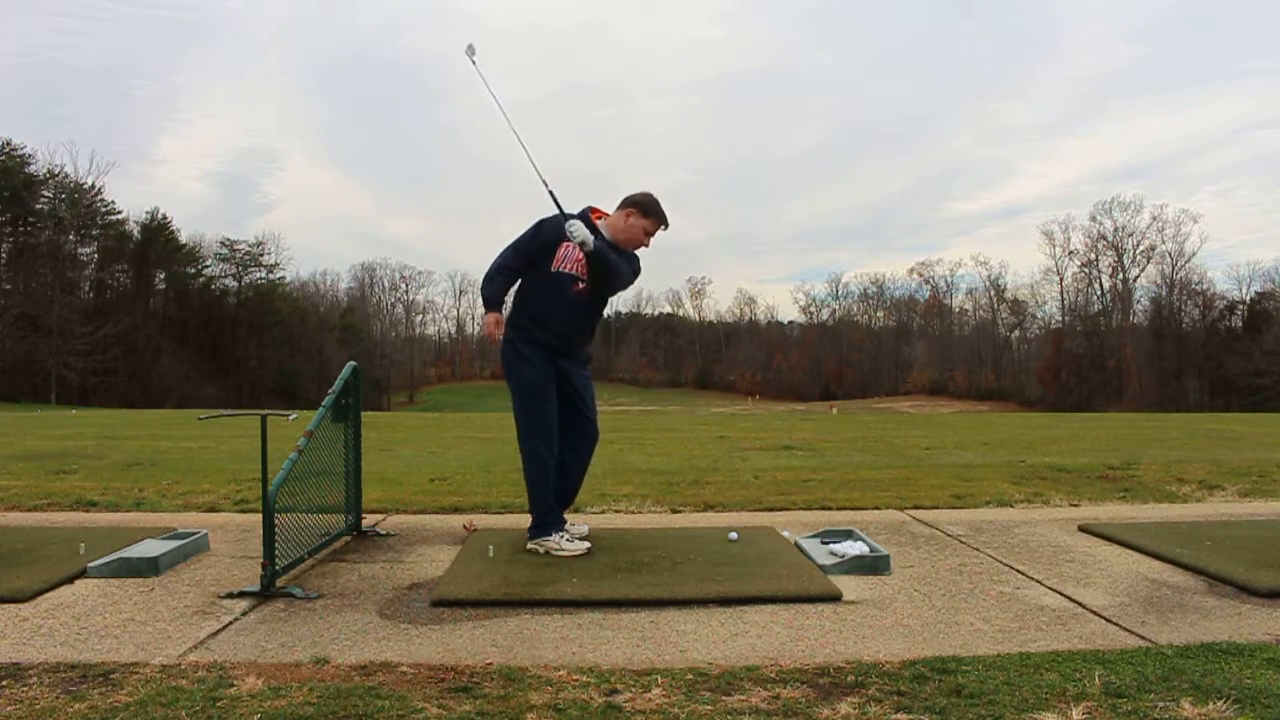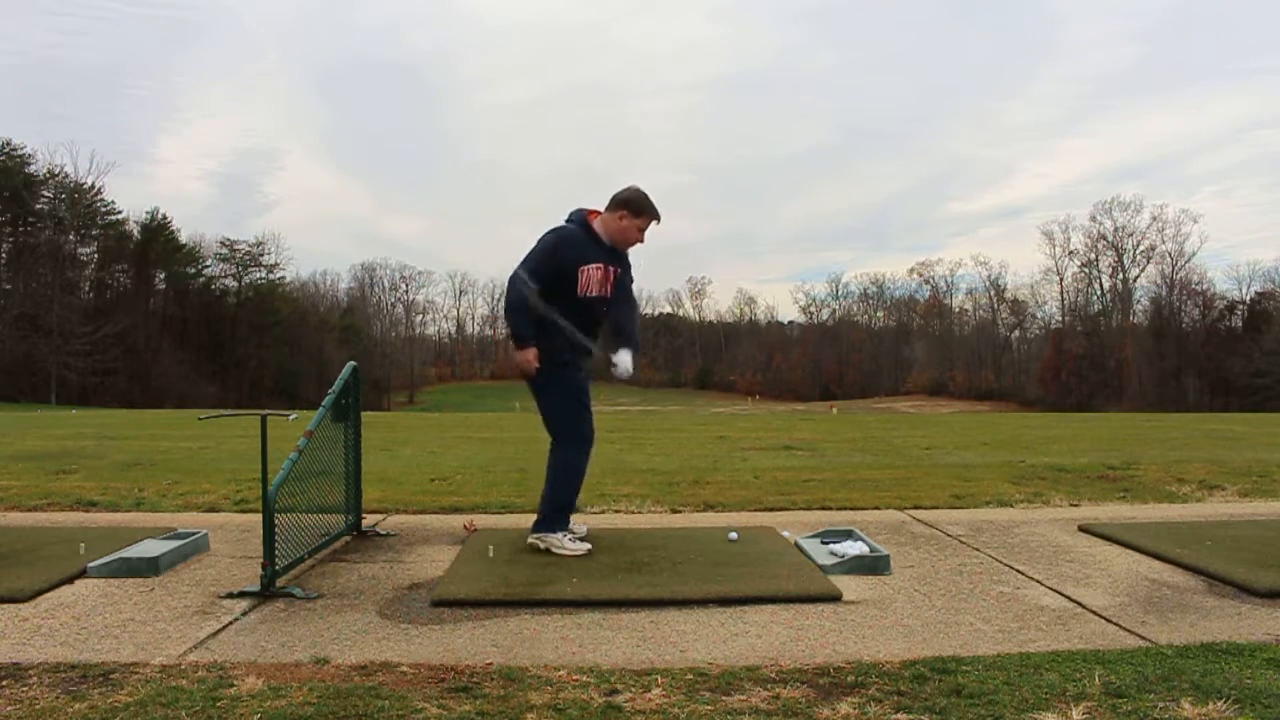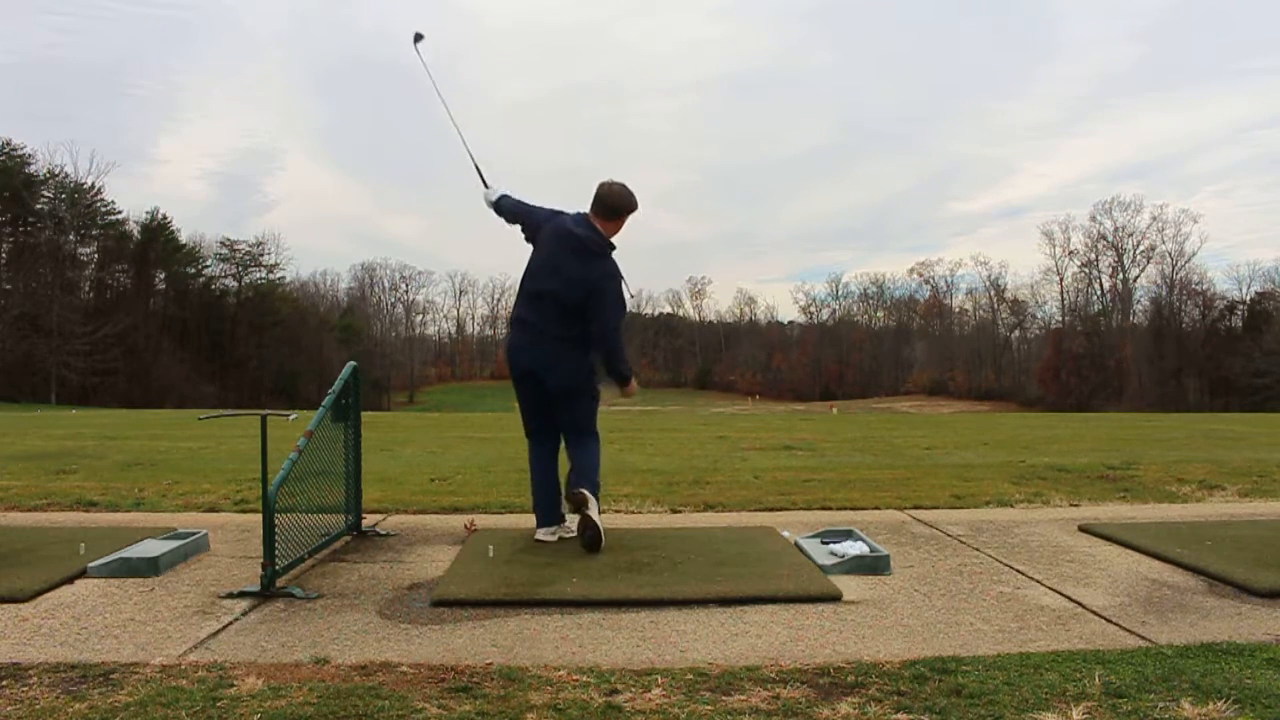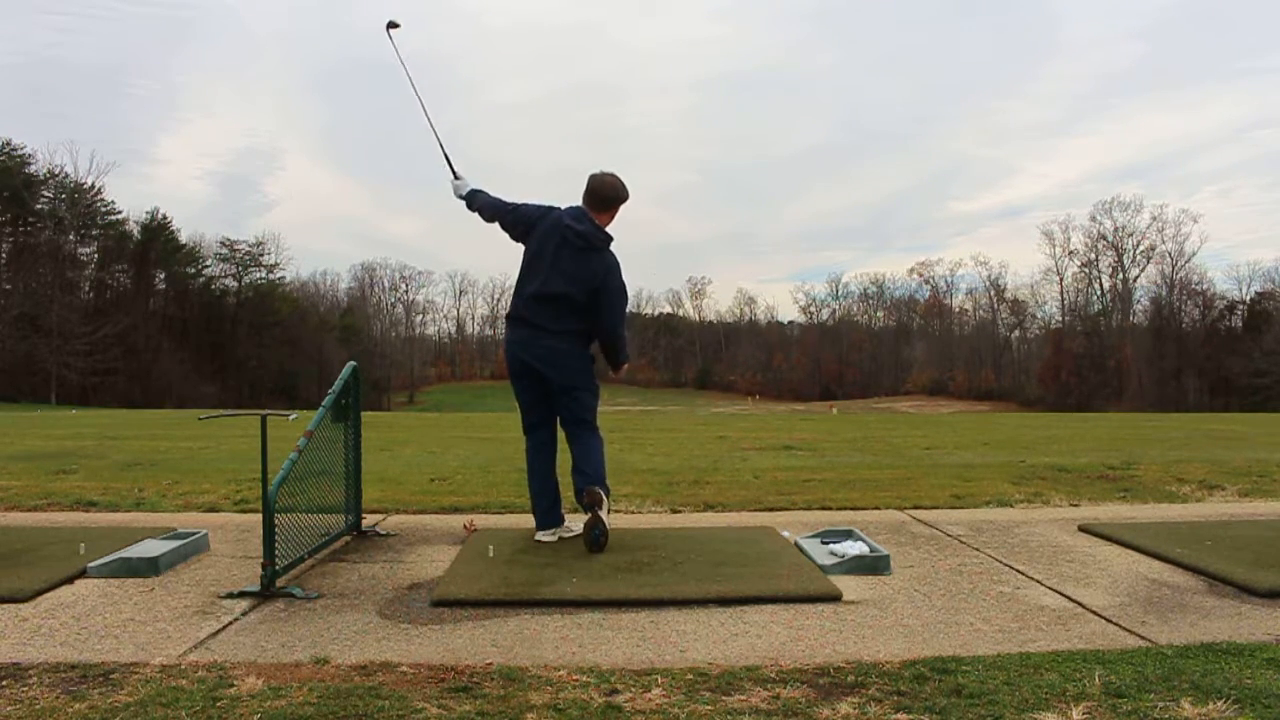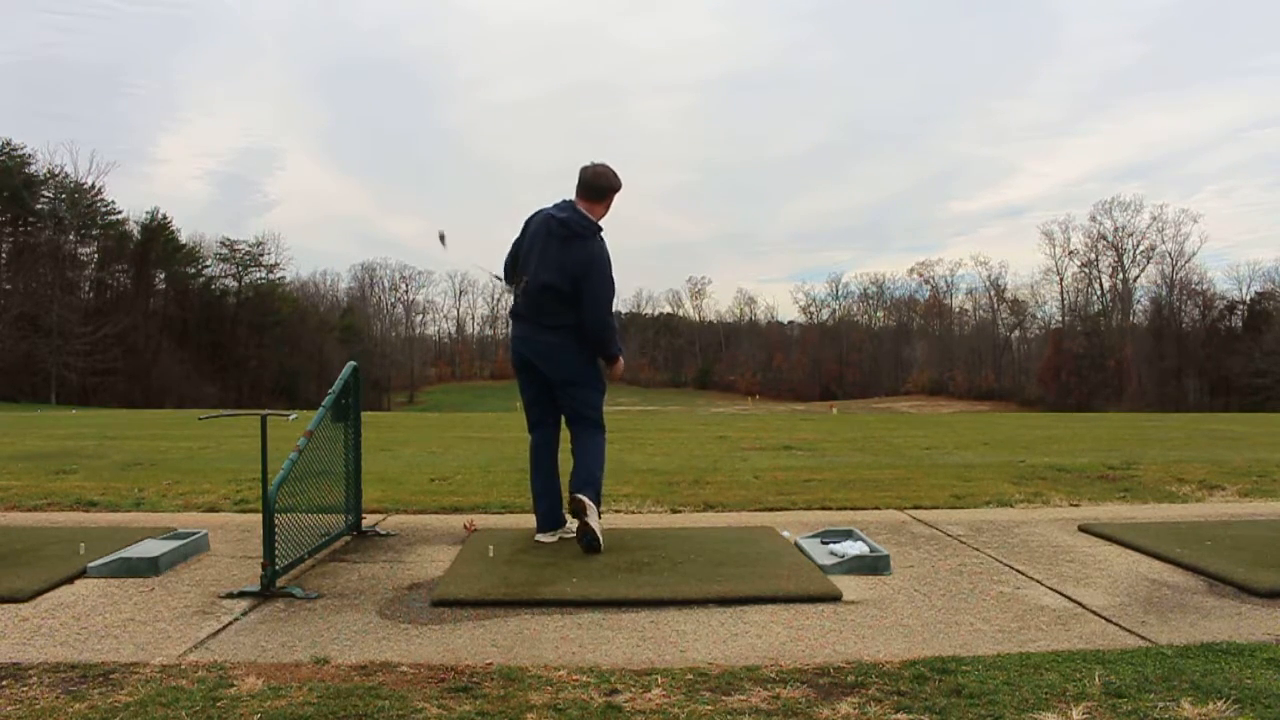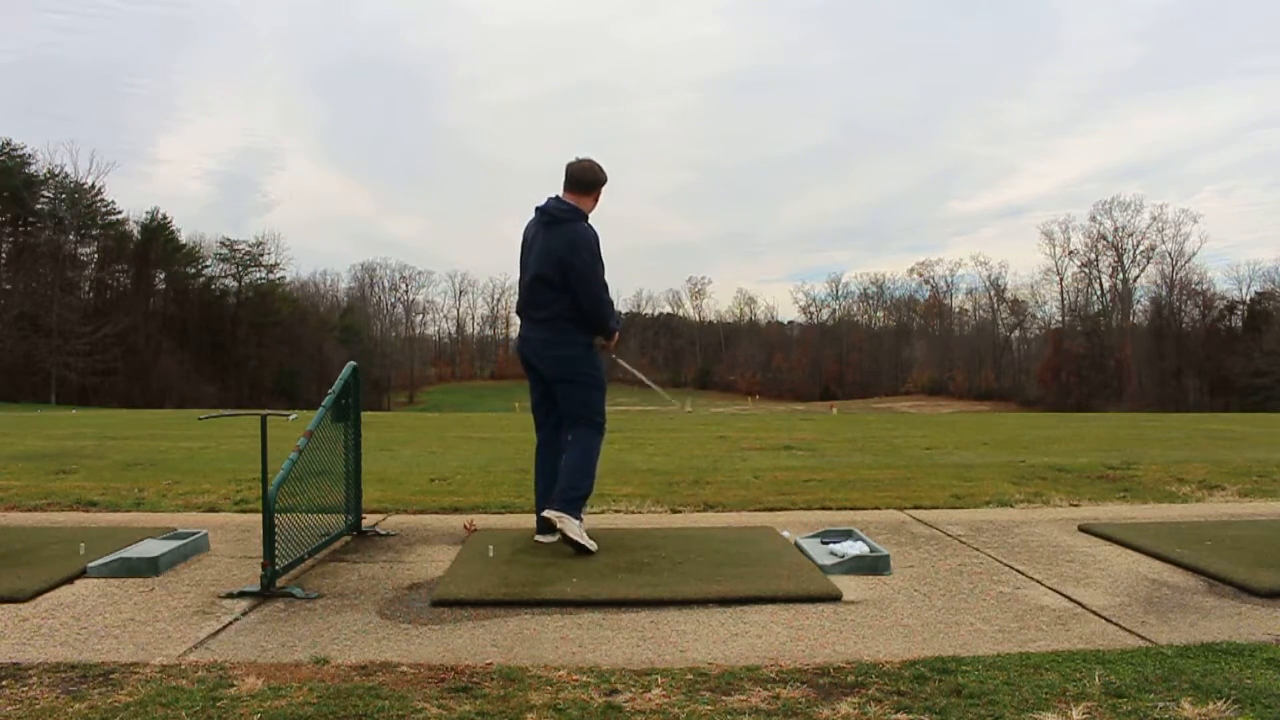
dt=0.5s
person 1, frame 1
left shoulder: (625, 261)
right shoulder: (557, 228)
left elbow: (611, 280)
right elbow: (507, 262)
left wrist: (592, 246)
right wrist: (493, 306)
left hip: (572, 356)
right hip: (528, 347)
left knee: (583, 434)
right knee: (540, 437)
left ankle: (553, 515)
right ankle: (544, 529)
person 1, frame 2
left shoulder: (618, 256)
right shoulder: (566, 240)
left elbow: (624, 305)
right elbow: (520, 286)
left wrist: (626, 348)
right wrist: (522, 341)
left hip: (568, 356)
right hip: (548, 356)
left knee: (569, 435)
right knee: (575, 436)
left ankle: (554, 519)
right ankle: (549, 528)
person 1, frame 3
left shoulder: (553, 225)
right shoulder: (603, 269)
left elbow: (519, 211)
right elbow: (607, 332)
left wrist: (497, 198)
right wrist: (623, 377)
left hip: (521, 347)
right hip: (564, 358)
left knee: (540, 435)
right knee: (581, 434)
left ankle: (548, 519)
right ankle: (585, 492)
person 1, frame 4
left shoulder: (544, 221)
right shoulder: (604, 262)
left elbow: (499, 210)
right elbow: (610, 324)
left wrist: (469, 193)
right wrist: (619, 361)
left hip: (521, 343)
right hip: (566, 353)
left knee: (538, 433)
right knee: (583, 429)
left ankle: (547, 521)
right ankle: (593, 491)
person 1, frame 5
left shoulder: (539, 221)
right shoulder: (592, 249)
left elbow: (514, 263)
right elbow: (597, 316)
left wrist: (513, 279)
right wrist: (613, 356)
left hip: (525, 341)
right hip: (567, 348)
left knee: (542, 432)
right knee: (587, 428)
left ankle: (549, 521)
right ankle: (586, 495)
person 1, frame 6
left shoulder: (535, 226)
right shoulder: (580, 234)
right elbow: (593, 295)
right wrist: (610, 329)
left hip: (533, 338)
right hip: (567, 344)
left knee: (550, 429)
right knee: (587, 426)
left ankle: (547, 518)
right ankle: (564, 510)
